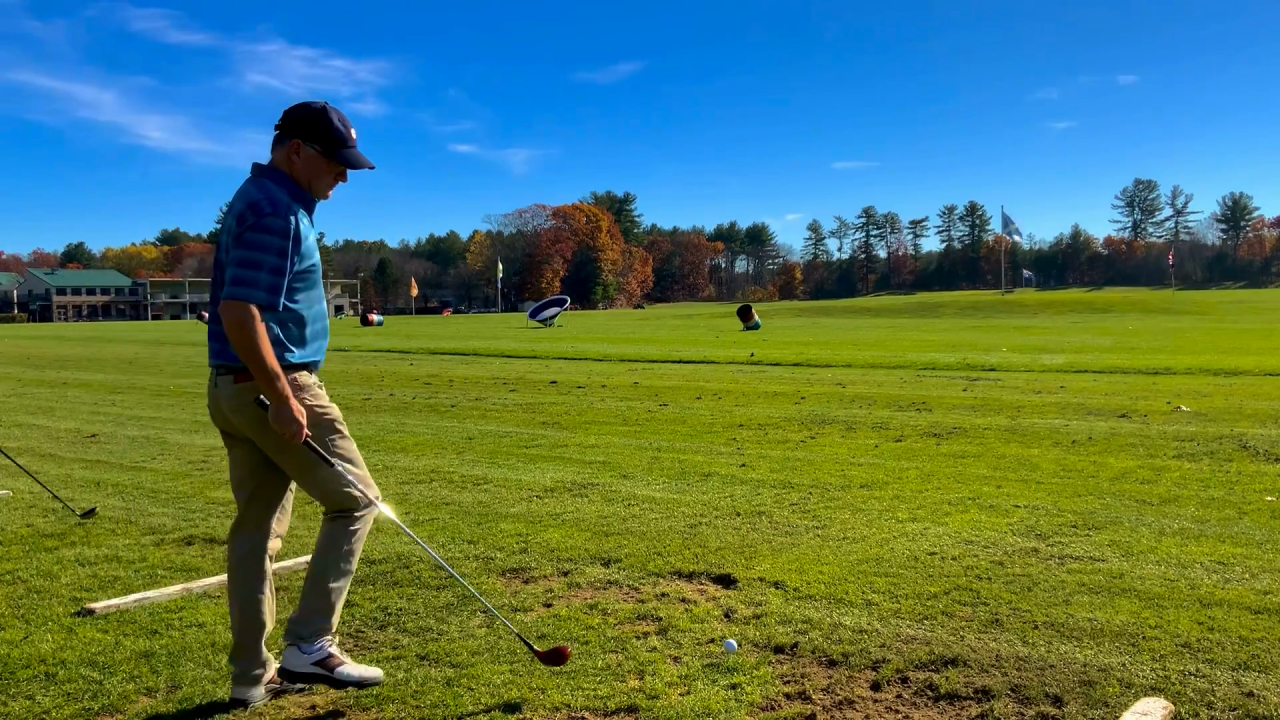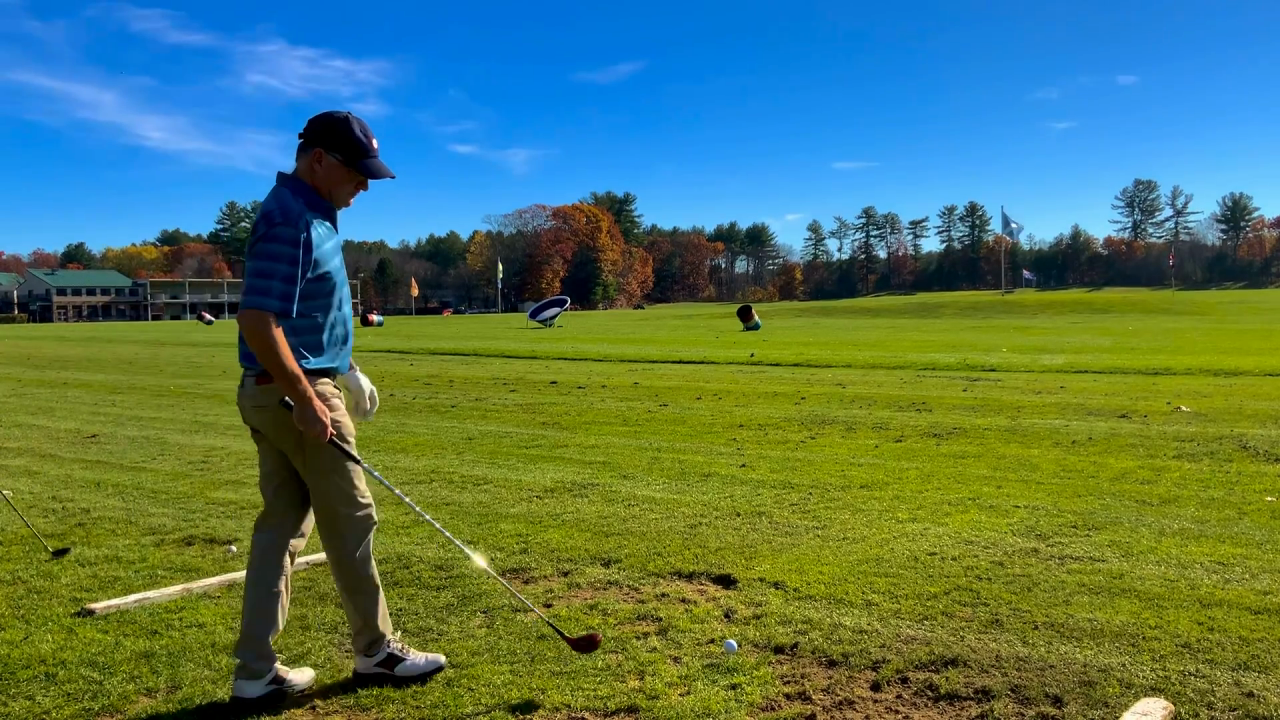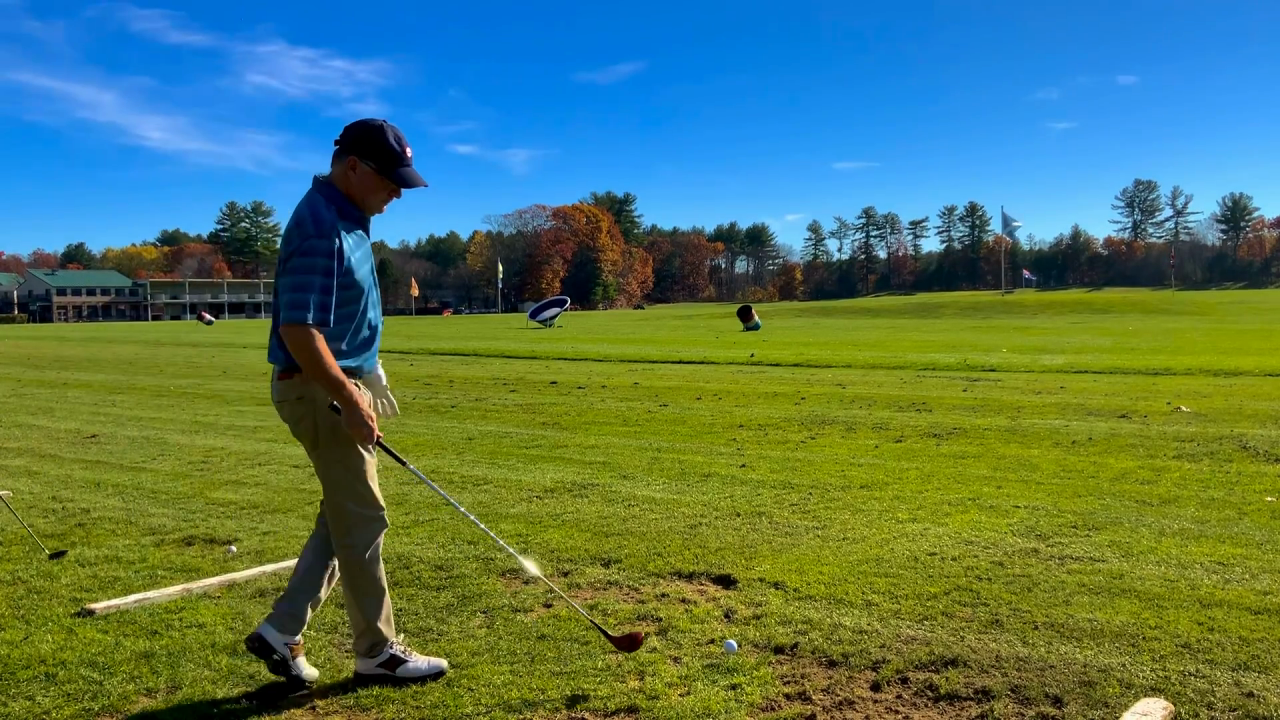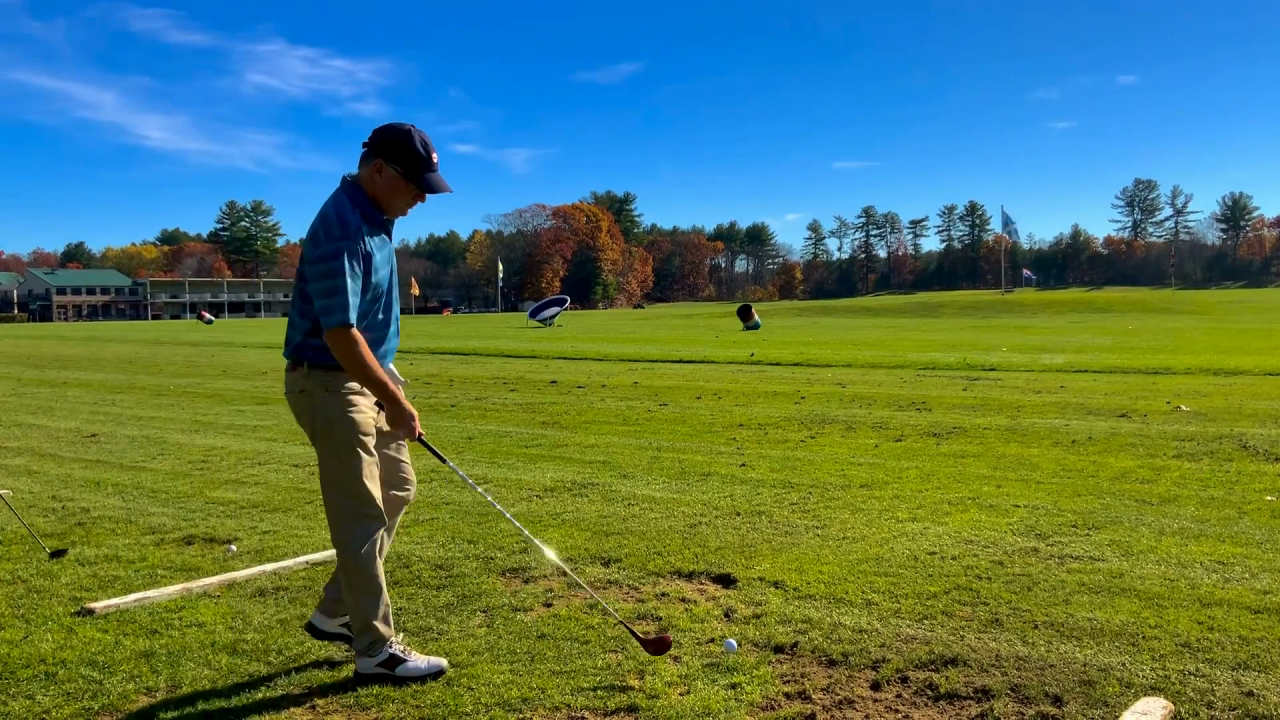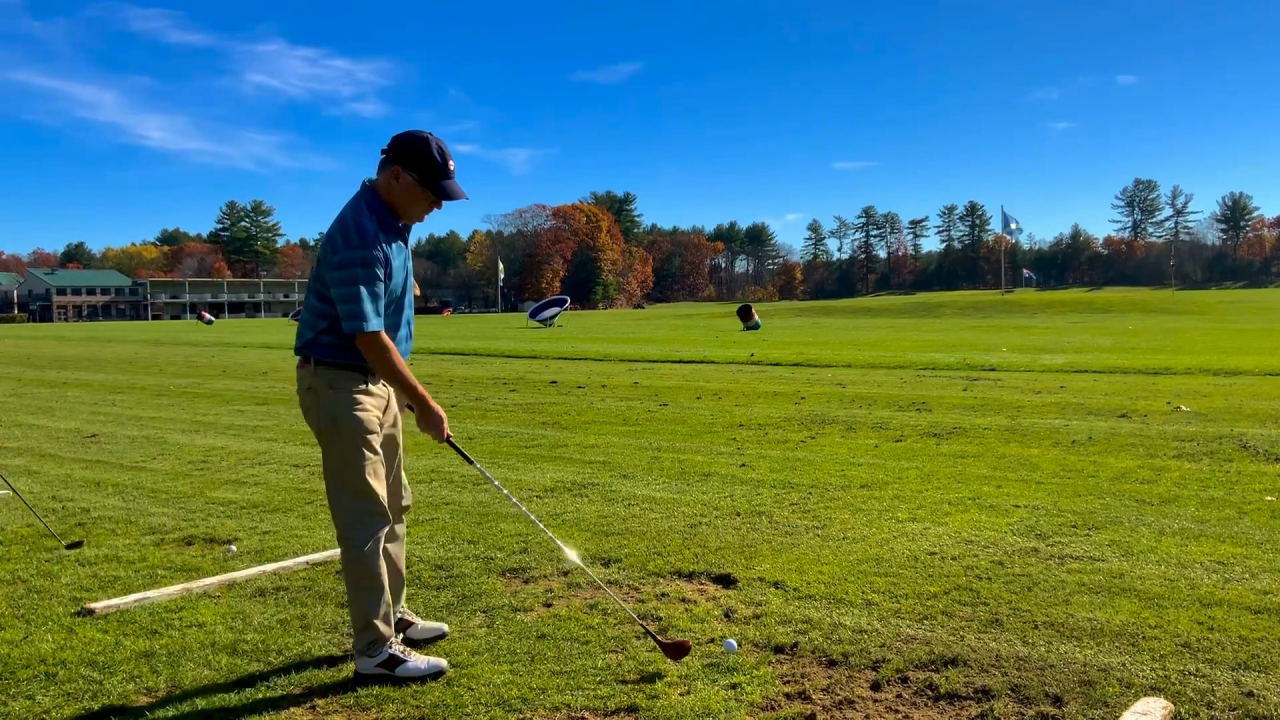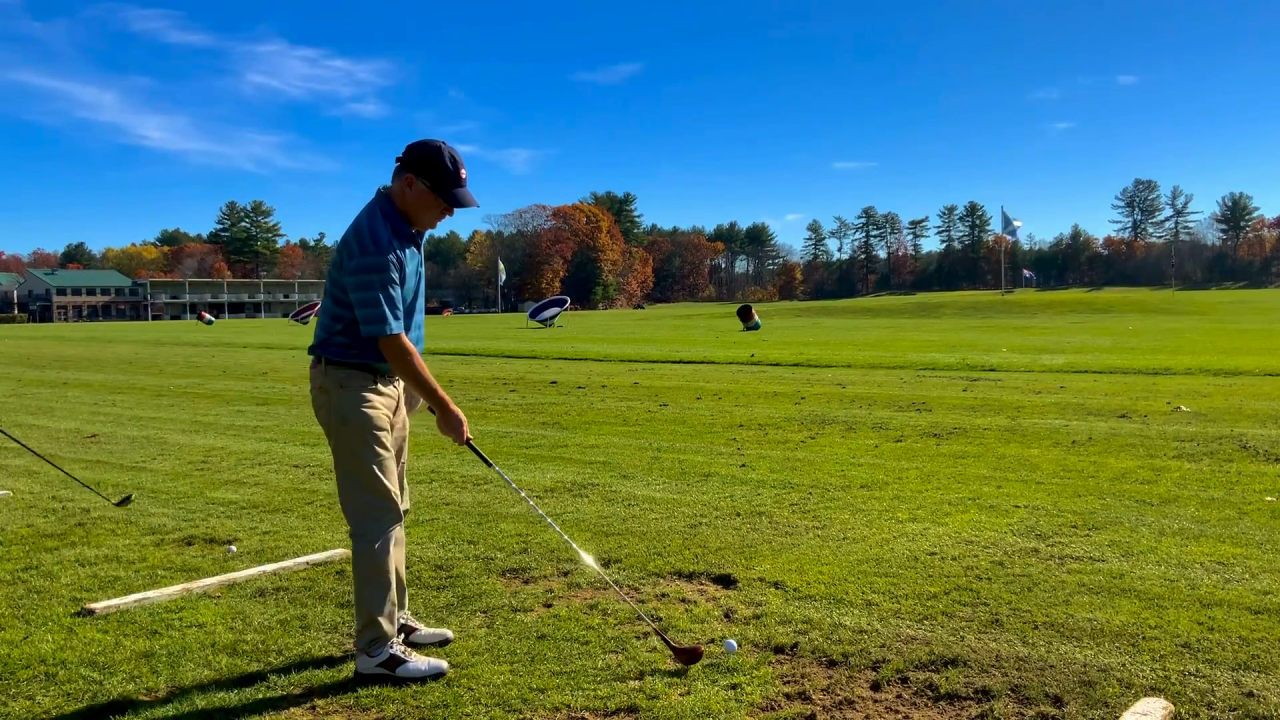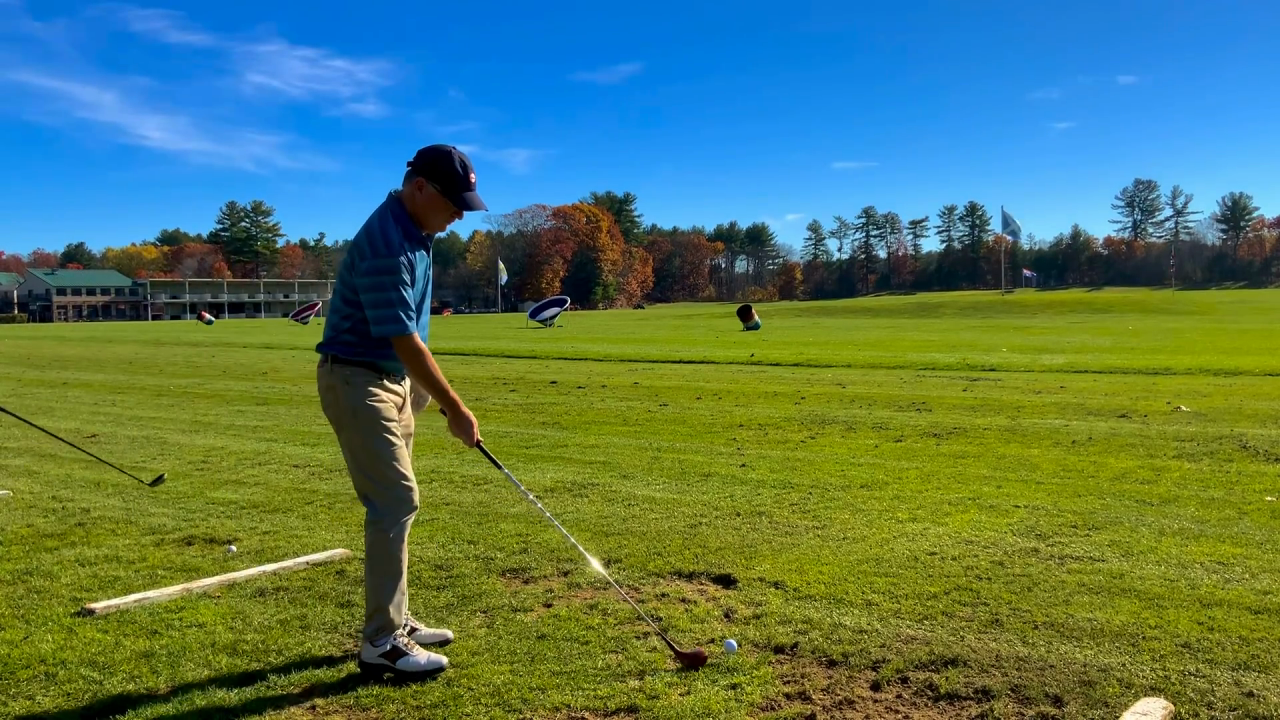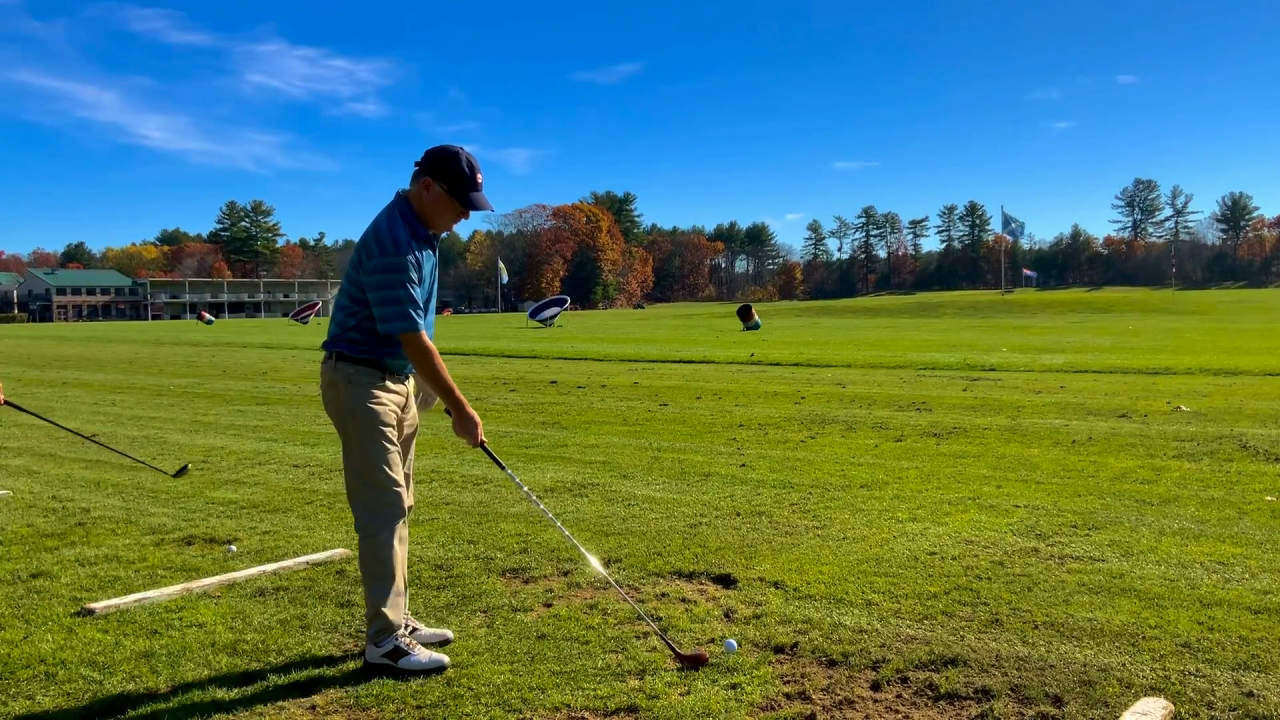
dt=0.2s
person 1, frame 1
left shoulder: (266, 201)
right shoulder: (274, 212)
right elbow: (237, 313)
left wrist: (297, 374)
right wrist: (286, 396)
left hip: (237, 390)
right hip: (272, 390)
left knee: (256, 528)
right knee: (352, 502)
left ankle: (252, 672)
right ankle: (309, 644)
person 1, frame 2
left shoulder: (308, 212)
right shoulder: (290, 221)
right elbow: (258, 322)
left wrist: (348, 371)
right wrist: (309, 400)
left hip: (275, 394)
right hip: (292, 395)
left knee: (280, 527)
right knee: (349, 522)
left ankle: (256, 670)
right ankle: (376, 650)
person 1, frame 3
left shoulder: (346, 215)
right shoulder: (320, 229)
right elbow: (299, 333)
left wrist: (368, 373)
right wrist: (352, 404)
left hip: (338, 383)
right hip: (321, 391)
left knee: (344, 515)
right knee: (361, 518)
left ankle: (281, 632)
right ankle: (376, 650)
person 1, frame 4
left shoulder: (375, 217)
right shoulder: (342, 231)
right elbow: (341, 335)
left wrist: (386, 375)
right wrist: (394, 402)
left hip: (361, 381)
right hip: (331, 386)
left knee: (396, 493)
right knee: (362, 517)
left ankle: (336, 611)
right ankle: (375, 648)
person 1, frame 5
left shoulder: (392, 222)
right shoulder: (359, 237)
right elbow: (369, 339)
left wrist: (404, 389)
right wrist: (424, 404)
left hip: (376, 383)
right hip: (341, 385)
left knee: (391, 509)
right knee: (365, 517)
left ankle: (390, 617)
right ankle: (375, 649)
person 1, frame 6
left shoulder: (406, 228)
right shoulder: (374, 243)
right elbow: (391, 340)
left wrist: (412, 382)
right wrist: (445, 407)
left hip: (385, 382)
right hip: (350, 384)
left knee: (392, 509)
right knee: (377, 513)
left ankle: (392, 619)
right ankle: (375, 648)
person 1, frame 7
left shoulder: (416, 231)
right shoulder: (385, 245)
right elbow: (404, 341)
left wrist: (419, 377)
right wrist: (456, 408)
left hip: (391, 380)
right hip: (357, 382)
left knee: (398, 503)
right knee: (395, 501)
left ankle: (393, 622)
right ankle: (381, 639)
person 1, frame 8
left shoulder: (424, 231)
right shoulder: (392, 244)
right elbow: (413, 340)
left wrist: (428, 377)
right wrist: (461, 409)
left hip: (396, 380)
right hip: (360, 381)
left knee: (397, 507)
right knee: (383, 508)
left ankle: (397, 620)
right ankle: (384, 638)
